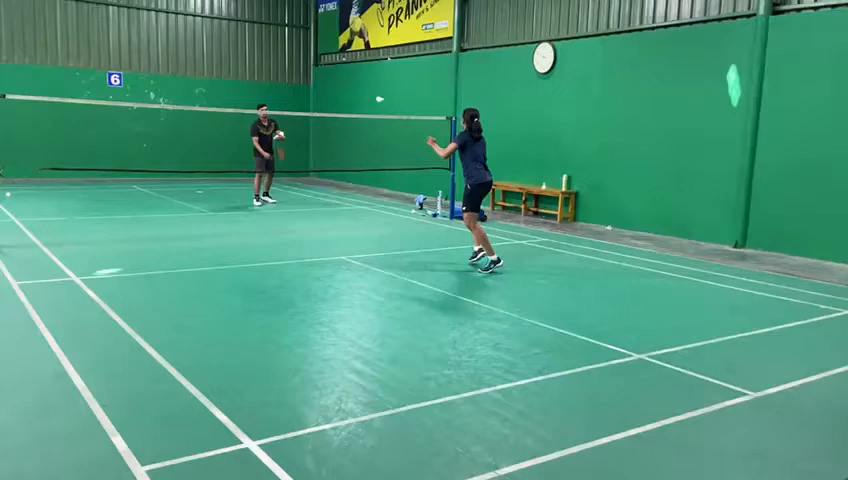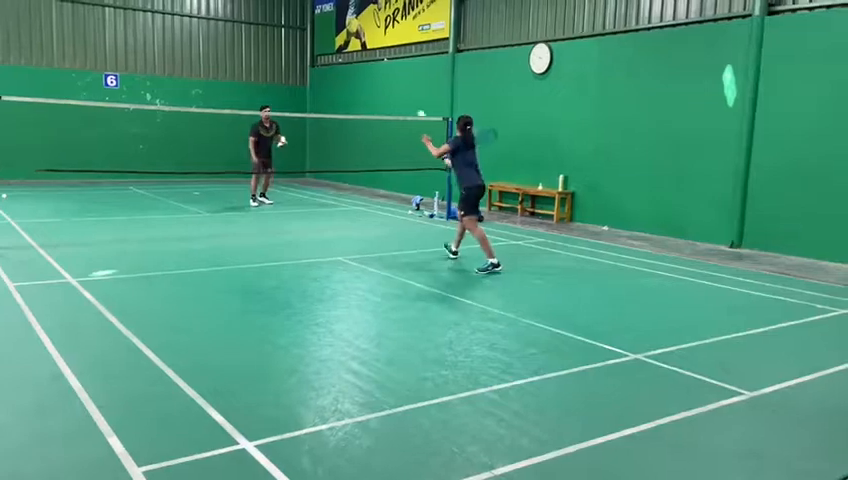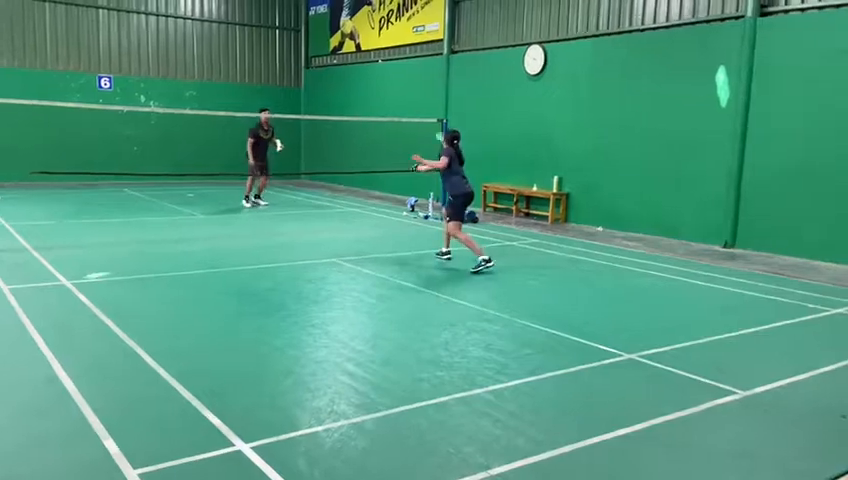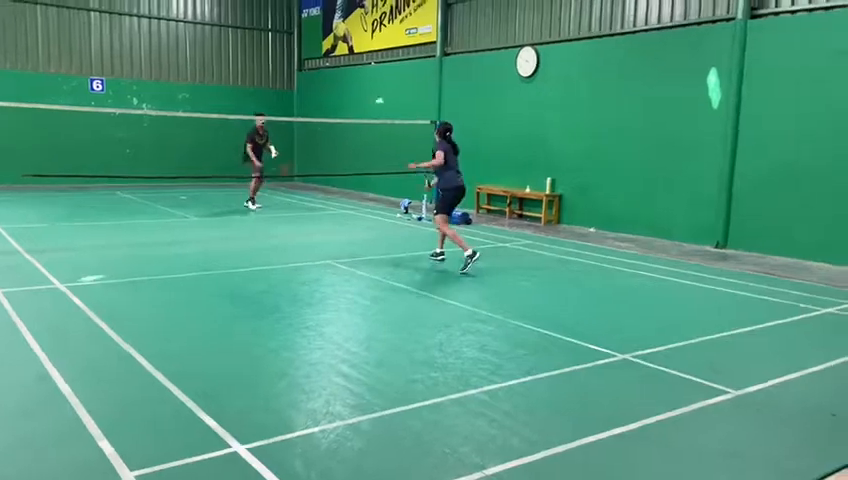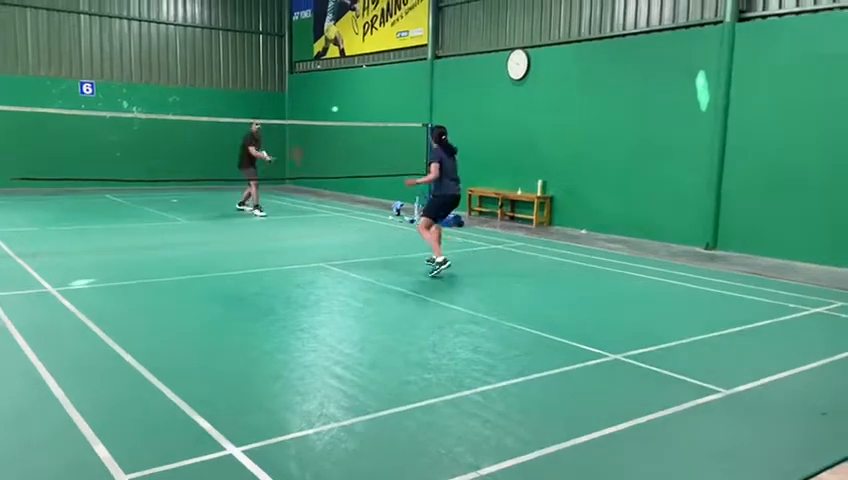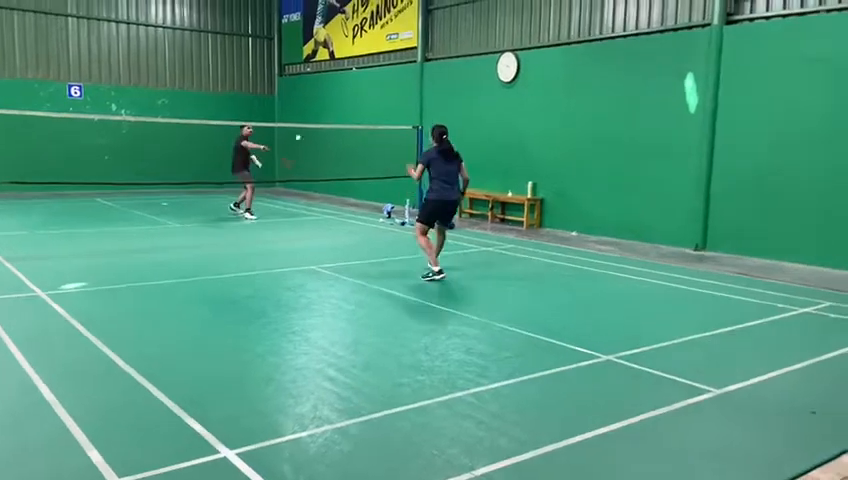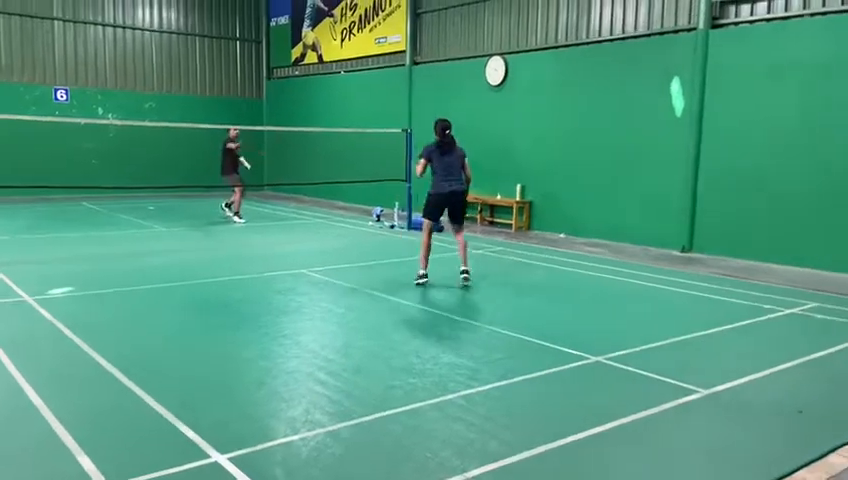
dt=0.2s
person 1, frame 1
left shoulder: (464, 136)
right shoulder: (479, 137)
left elbow: (444, 154)
left wrist: (433, 144)
left hip: (476, 182)
right hip: (485, 180)
left knee: (472, 222)
right knee: (467, 216)
left ankle: (494, 258)
right ankle: (478, 248)
person 1, frame 2
left shoulder: (457, 140)
right shoulder: (468, 143)
left elbow: (438, 152)
left wrist: (428, 143)
right wrist: (448, 161)
left hip: (470, 187)
right hip: (475, 185)
left knee: (472, 225)
right knee: (462, 216)
left ankle: (493, 261)
right ankle: (454, 249)
person 1, frame 3
left shoulder: (447, 151)
right shoulder: (456, 154)
left elbow: (441, 165)
right elbow: (439, 168)
left wrist: (422, 161)
right wrist: (419, 168)
left hip: (459, 194)
right hip: (464, 192)
left knee: (455, 231)
right knee: (446, 213)
left ankle: (484, 258)
right ankle: (446, 250)
person 1, frame 4
left shoulder: (440, 145)
right shoulder: (452, 147)
left elbow: (439, 162)
left wrist: (418, 165)
right wrist: (433, 183)
left hip: (449, 188)
right hip: (459, 187)
left knee: (442, 224)
right knee: (441, 218)
left ankle: (470, 252)
right ankle: (440, 250)
person 1, frame 5
left shoulder: (435, 152)
right shoulder: (451, 152)
left elbow: (434, 175)
left wrist: (416, 182)
left hip: (442, 195)
right hip: (455, 196)
left knee: (422, 227)
right knee: (435, 222)
left ankle: (441, 259)
right ankle: (435, 257)
person 1, frame 6
left shoulder: (429, 154)
right shoulder: (455, 154)
left elbow: (416, 177)
right elbow: (466, 178)
left wrist: (410, 170)
right wrist: (462, 192)
left hip: (435, 199)
right hip: (453, 200)
left knee: (420, 233)
right knee: (441, 230)
left ankle: (436, 269)
right ankle: (435, 262)
person 1, frame 7
left shoulder: (430, 148)
right shoulder: (459, 150)
left elbow: (419, 172)
right elbow: (468, 175)
left wrist: (416, 166)
right wrist: (464, 191)
left hip: (436, 194)
right hip: (456, 194)
left knee: (427, 233)
right knee: (459, 232)
left ankle: (423, 272)
right ankle: (464, 269)
